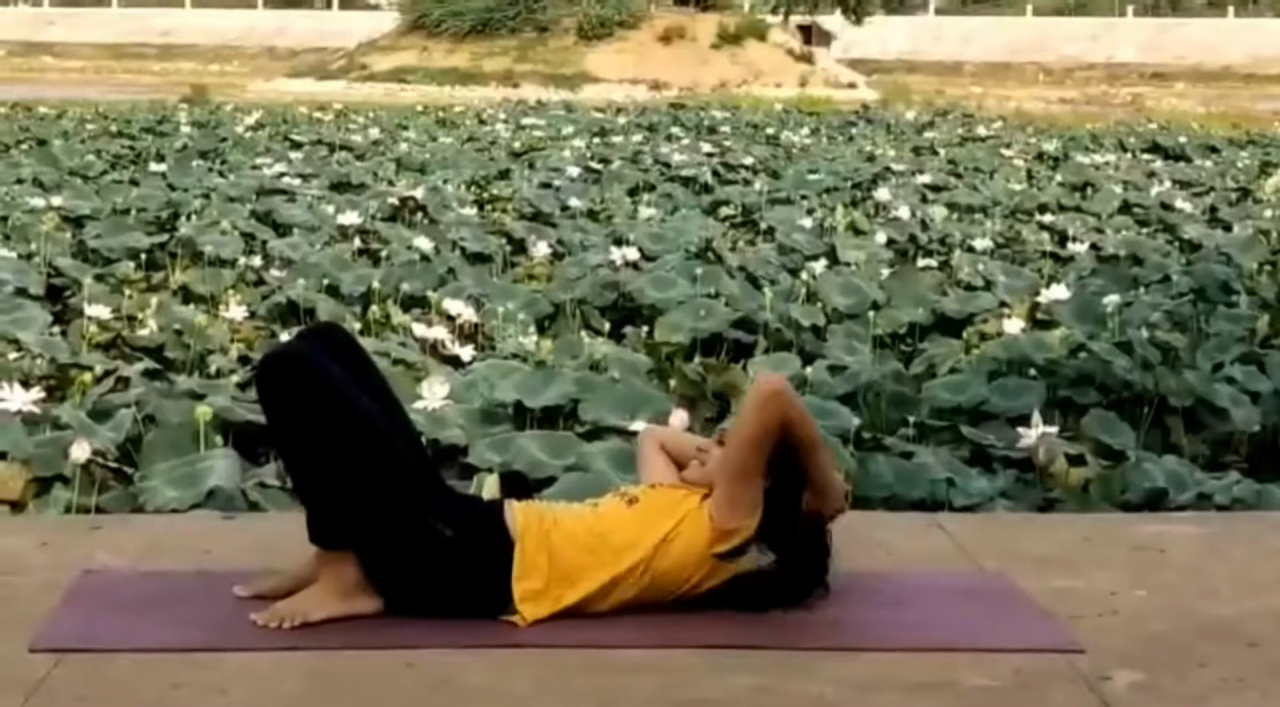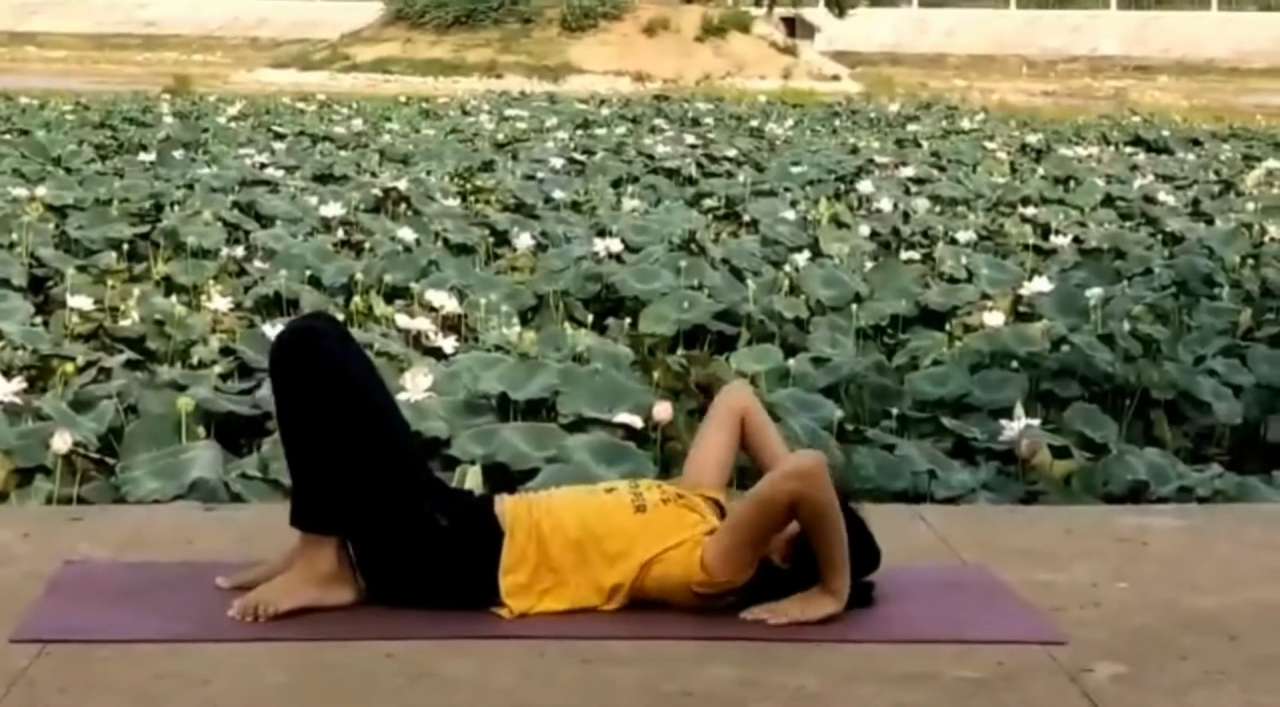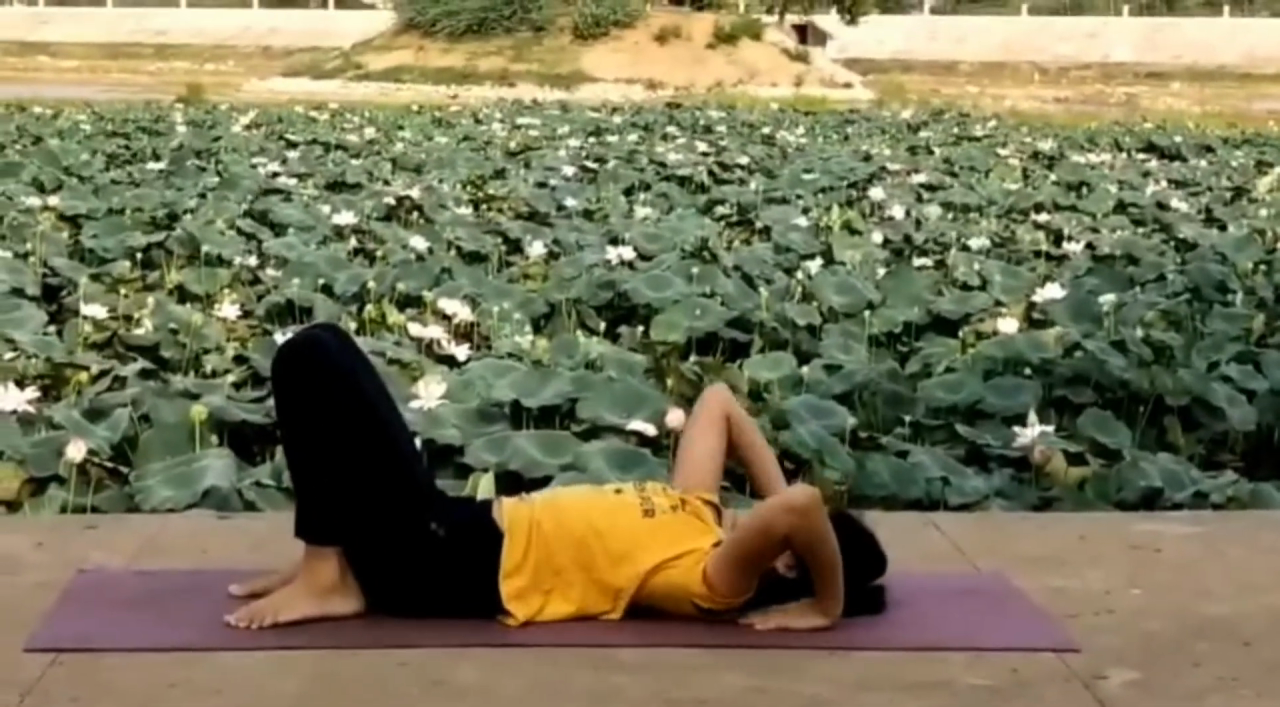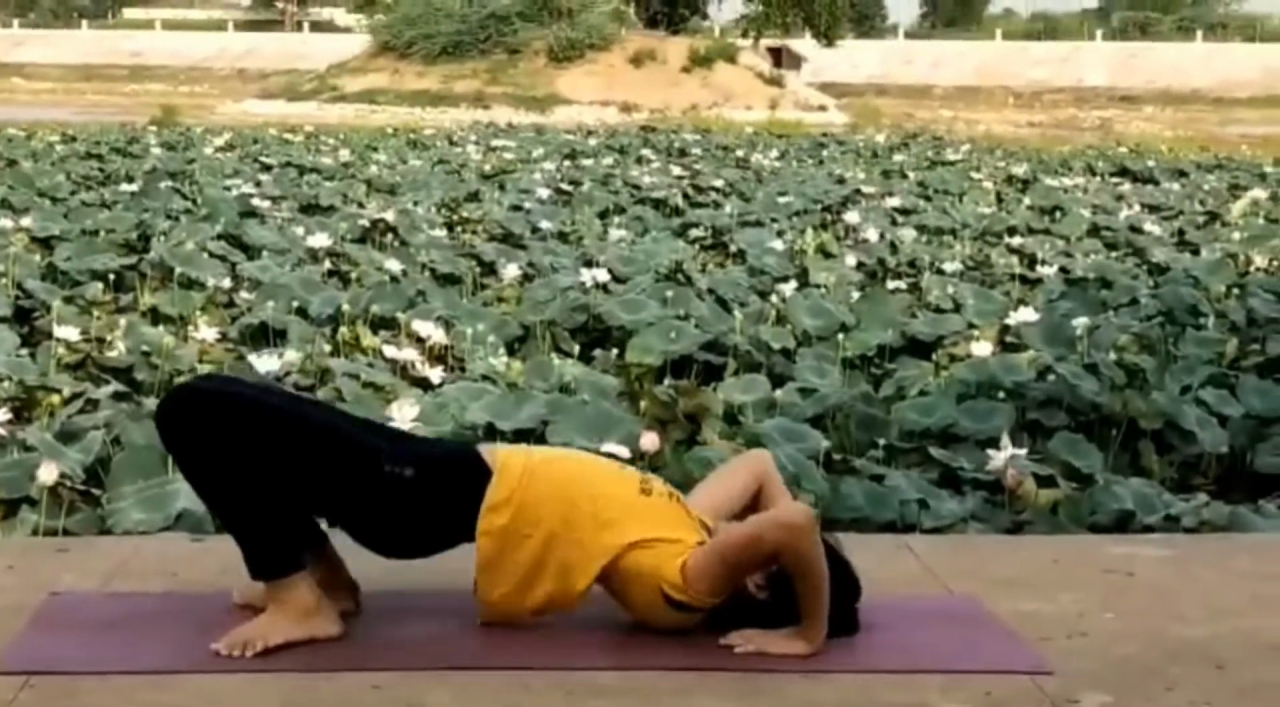
dt=1s
person 1, frame 1
left shoulder: (725, 526)
right shoulder: (689, 507)
left elbow: (769, 393)
right elbow: (652, 435)
left wrist: (822, 481)
right wrist: (710, 452)
left hip: (460, 568)
right hip: (468, 532)
left knee: (288, 371)
right knee: (323, 344)
left ankle: (346, 582)
right ankle: (335, 558)
person 1, frame 2
left shoulder: (718, 568)
right shoulder: (703, 508)
right elbow: (737, 397)
left wrist: (832, 591)
right wrist: (798, 492)
left hip: (445, 558)
right hip: (460, 525)
left knee: (305, 349)
right knee: (318, 336)
left ankle: (325, 568)
right ankle: (320, 549)
person 1, frame 3
left shoulder: (717, 584)
right shoulder: (702, 515)
left elbow: (799, 505)
right elbow: (717, 400)
left wrist: (825, 609)
right wrist: (778, 495)
left hip: (443, 565)
right hip: (457, 533)
left knee: (308, 361)
right knee: (323, 346)
left ankle: (328, 581)
right ankle: (329, 562)
person 1, frame 4
left shoulder: (684, 583)
right shoulder: (691, 535)
right elbow: (757, 460)
left wrist: (808, 635)
right hip: (466, 482)
left knee: (193, 411)
left ankle: (300, 599)
right ankle: (315, 578)
